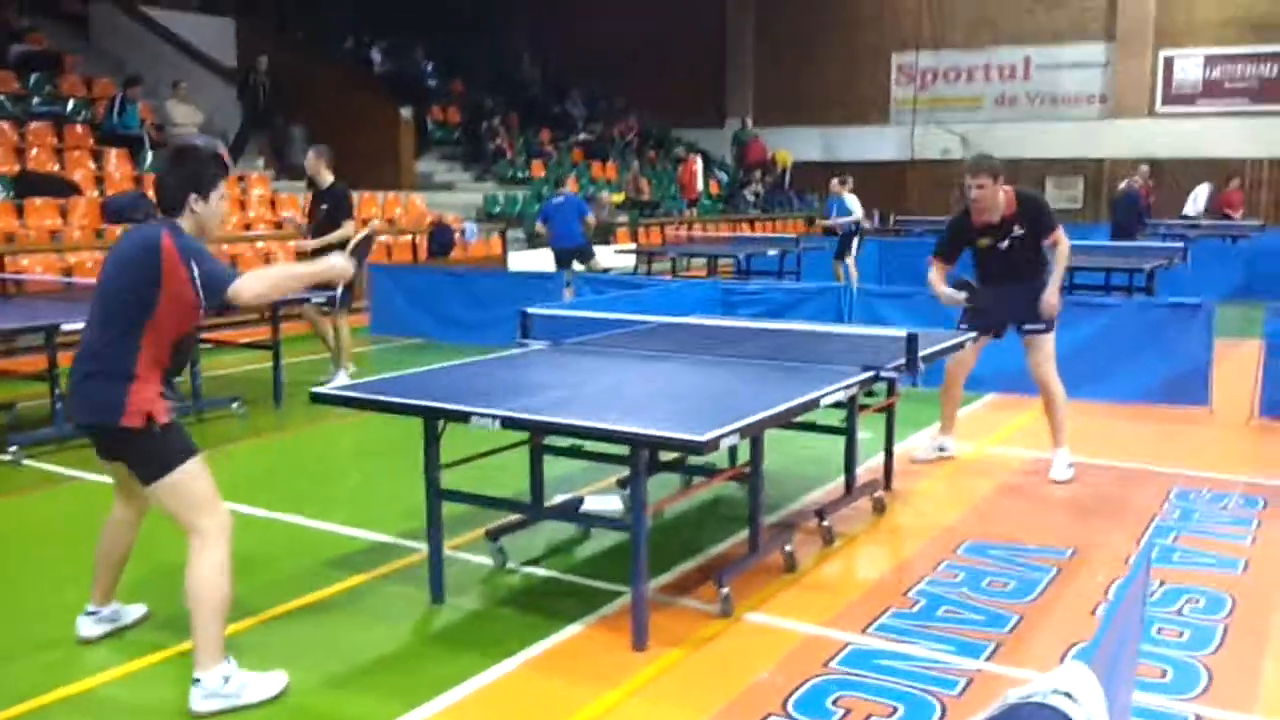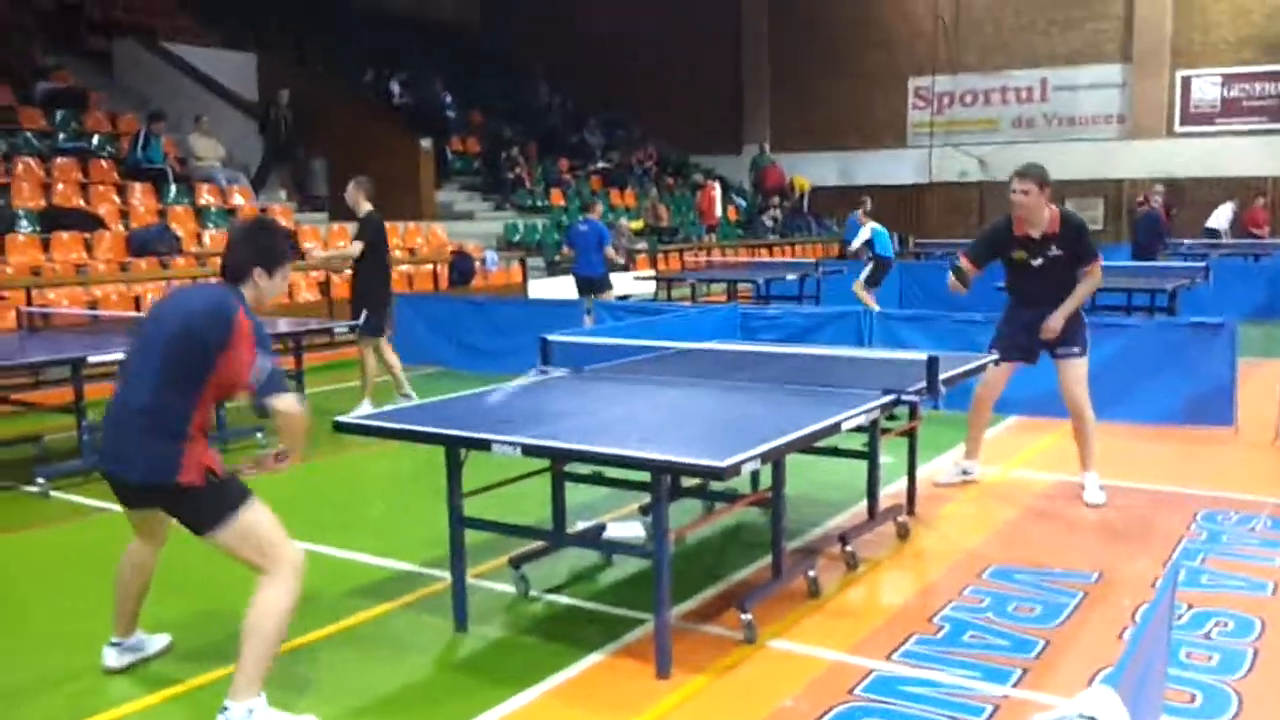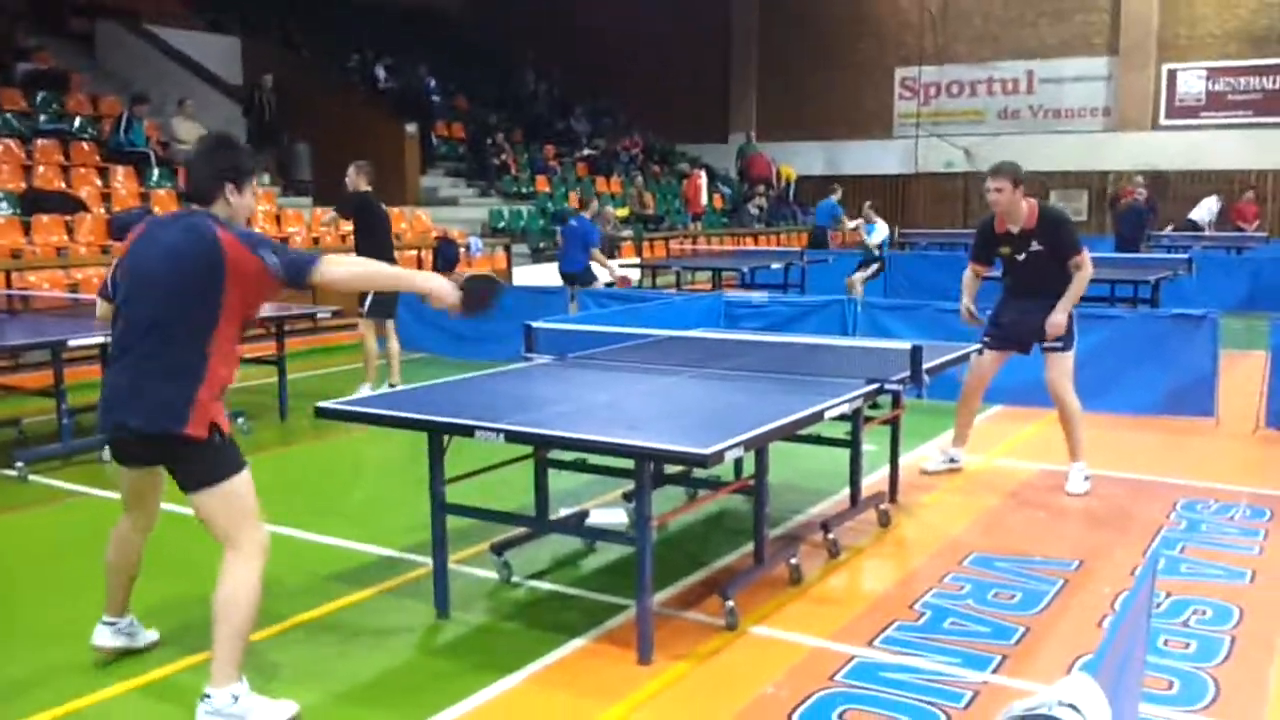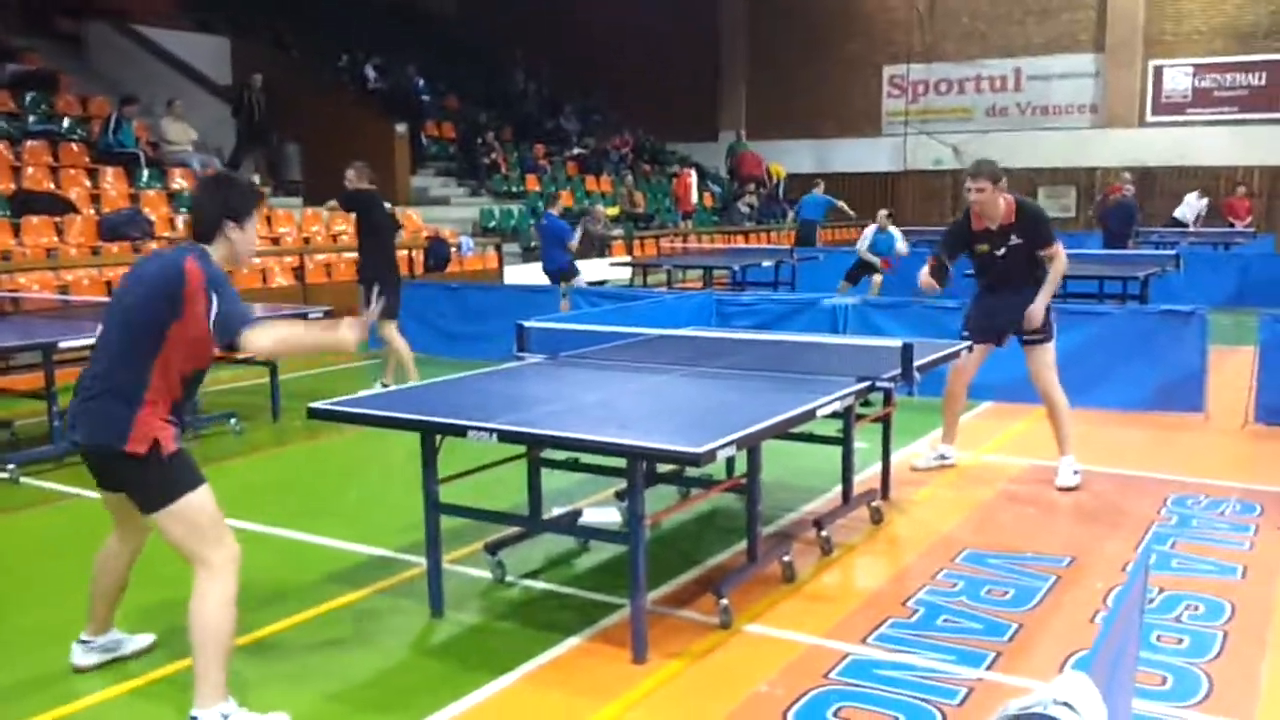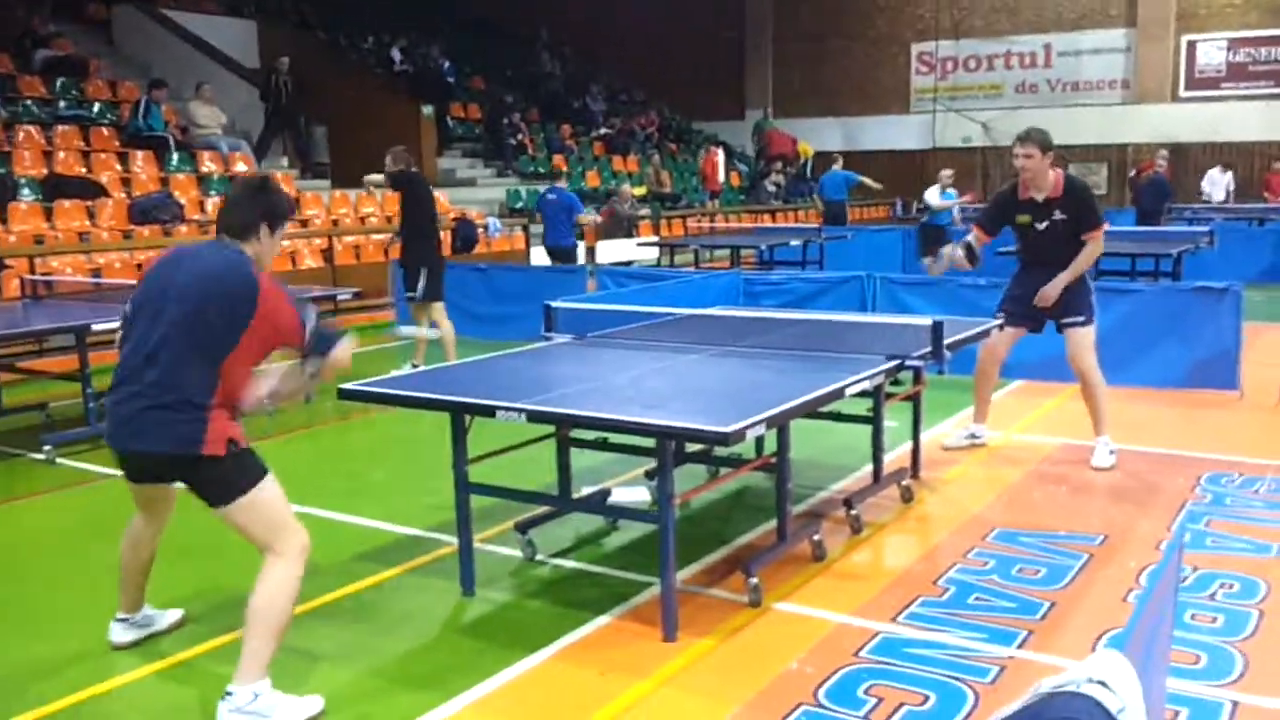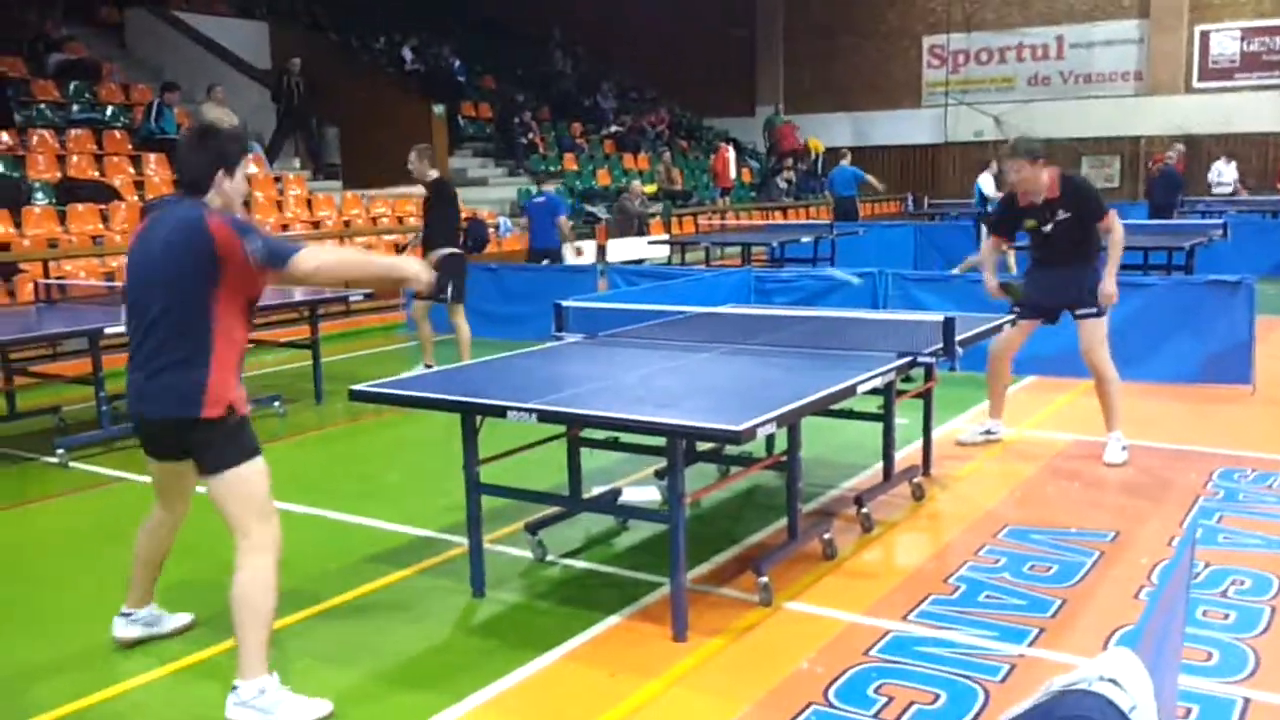
dt=0.3s
person 1, frame 1
left shoulder: (143, 238)
right shoulder: (171, 245)
right elbow: (242, 290)
right wrist: (324, 267)
left hip: (96, 395)
right hip: (128, 404)
left knee: (132, 498)
right knee: (210, 524)
left ankle: (98, 611)
person 1, frame 2
left shoulder: (182, 298)
right shoulder: (238, 321)
right elbow: (284, 406)
right wrist: (290, 446)
left hip: (118, 451)
right hip: (175, 463)
left knee: (150, 534)
right knee: (285, 565)
left ankle: (124, 642)
person 1, frame 3
left shoulder: (145, 233)
right shoulder: (228, 243)
left elbow: (105, 310)
right elbow: (324, 271)
right wrist: (423, 281)
left hip: (123, 406)
right hip: (185, 415)
left knee: (137, 515)
right knee: (247, 545)
left ankle: (115, 624)
person 1, frame 4
left shoulder: (156, 264)
right shoulder: (196, 273)
left elbow: (117, 338)
right elbow: (254, 340)
right wrist: (333, 336)
left hip: (94, 422)
right hip: (135, 431)
left knee: (130, 530)
right knee: (218, 560)
left ankle: (94, 640)
person 1, frame 5
left shoulder: (174, 261)
right shoulder: (258, 284)
left elbow: (131, 337)
right elbow: (338, 352)
right wrist: (294, 373)
left hip: (127, 421)
right hip: (195, 433)
left knee: (151, 514)
right knee: (288, 547)
left ankle: (130, 618)
person 1, frame 6
left shoulder: (155, 226)
right shoulder: (216, 226)
left elbow: (139, 307)
right elbow: (304, 261)
right wrist: (398, 267)
left hip: (152, 395)
right hip: (204, 400)
left knee: (170, 506)
right knee: (261, 536)
left ankle: (136, 613)
person 2, frame 1
left shoulder: (1030, 204)
right shoulder: (961, 223)
left elbow: (1060, 243)
right elbow: (938, 268)
left wrist: (1053, 288)
right wrist: (943, 291)
left hip: (1032, 291)
right hip: (986, 295)
left knee: (1043, 372)
right knee: (955, 367)
left ankle: (1061, 453)
right ankle: (944, 440)
person 2, frame 2
left shoulder: (1072, 226)
right shoulder: (1000, 231)
left elbow: (1093, 275)
right elbow: (964, 267)
left wrist: (1061, 313)
right wrist: (956, 279)
left hip: (1064, 316)
right hip: (1019, 315)
left knee: (1075, 397)
right knee: (984, 390)
left ankle: (1090, 477)
right ankle: (968, 465)
person 2, frame 3
left shoulder: (1053, 220)
right shoulder: (989, 229)
left elbow: (1084, 268)
right elbow: (974, 271)
left wrist: (1061, 311)
right wrist: (967, 300)
left hip: (1053, 309)
right hip: (1012, 306)
left knee: (1059, 386)
right knee: (974, 378)
left ankle: (1077, 466)
right ankle: (955, 452)
person 2, frame 4
left shoulder: (1029, 214)
right shoulder: (964, 226)
left elbow: (1058, 259)
right elbow: (936, 263)
left wrist: (1040, 303)
right wrist: (927, 277)
left hip: (1031, 302)
right hip: (989, 300)
left knee: (1045, 381)
right knee: (957, 374)
left ankle: (1067, 461)
right ankle: (946, 449)
person 2, frame 5
left shoulder: (1076, 191)
right shoulder: (1008, 198)
left elbow: (1095, 244)
right elbow: (978, 237)
left wrist: (1059, 283)
right wrist: (959, 252)
left hip: (1069, 282)
right hip: (1027, 281)
left knee: (1083, 362)
right knee: (989, 354)
left ankle: (1103, 441)
right ankle: (977, 428)
person 2, frame 6
left shoulder: (1075, 187)
right shoulder: (1010, 204)
left elbow: (1114, 228)
right elbow: (992, 242)
left wrist: (1109, 277)
right wrist: (989, 276)
left hip: (1082, 274)
right hip: (1040, 275)
left knee: (1096, 355)
right knee: (1000, 349)
left ankle: (1115, 437)
right ankle: (993, 424)
person 3, frame 1
left shoulder: (340, 193)
right shoulder: (317, 193)
left elbow: (349, 231)
left wrist: (315, 243)
right wrist: (303, 230)
left knee: (338, 318)
right knee: (310, 312)
left ankle: (343, 372)
right ankle: (341, 363)
person 3, frame 2
left shoulder: (369, 220)
right shoulder: (370, 220)
left elbow: (354, 251)
left wrist: (324, 256)
right wrist: (337, 261)
left hip: (371, 294)
right hip: (374, 293)
left knee: (365, 347)
right knee: (380, 345)
left ankle: (367, 402)
right ankle: (406, 393)
person 3, frame 3
left shoulder: (358, 198)
right shoulder: (376, 204)
left elbow: (329, 220)
left wrist: (328, 219)
left knee: (366, 329)
right knee: (387, 331)
left ankle: (369, 385)
right ankle: (394, 384)
person 3, frame 4
left shoulder: (361, 196)
right shoulder: (383, 203)
left elbow: (330, 206)
right elbow: (396, 233)
left hip: (379, 276)
right hip: (387, 274)
left knee: (389, 332)
right knee: (386, 332)
left ankle: (414, 381)
right ankle: (386, 384)
person 3, frame 5
left shoulder: (410, 178)
right shoulder: (418, 183)
left elbow: (371, 179)
left wrist: (367, 183)
right wrist: (402, 234)
left hip: (425, 259)
right hip: (421, 257)
left knee: (437, 314)
right knee: (419, 312)
left ankle: (452, 365)
right ankle: (417, 364)
person 3, frame 6
left shoulder: (441, 186)
right shoulder: (432, 186)
right wrist: (420, 237)
left hip: (449, 261)
right hip: (433, 260)
left knee: (456, 315)
right knee: (418, 313)
right ankle: (428, 365)
